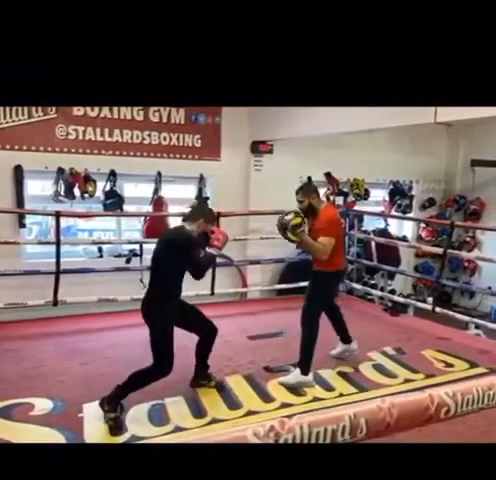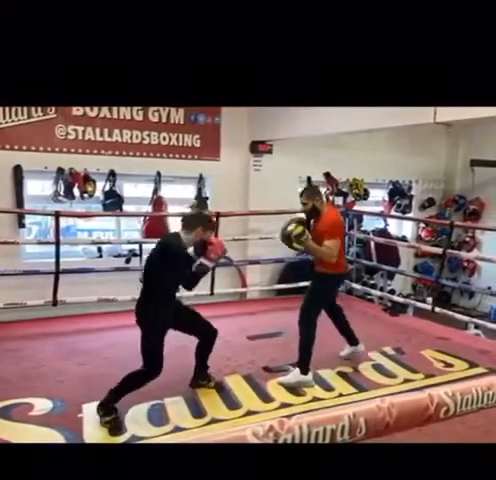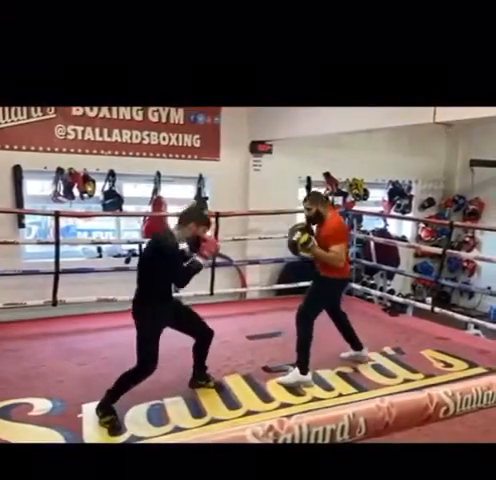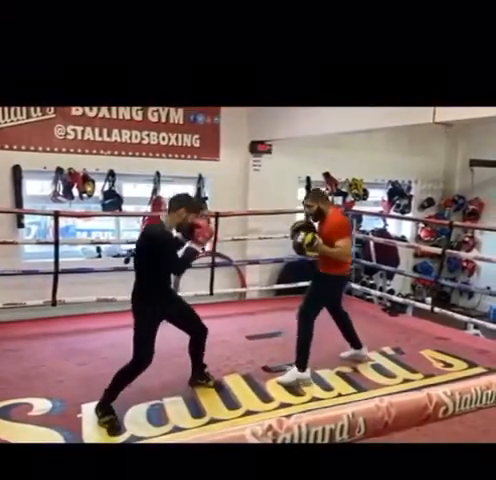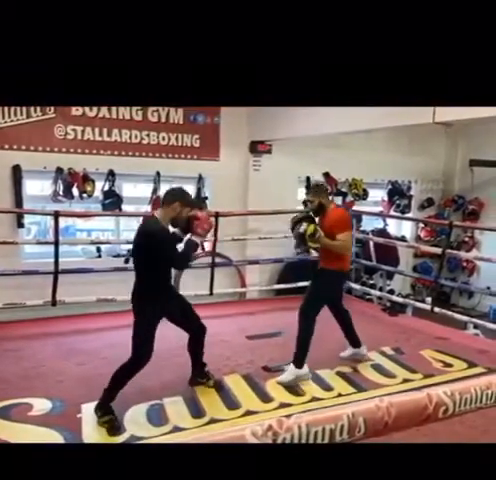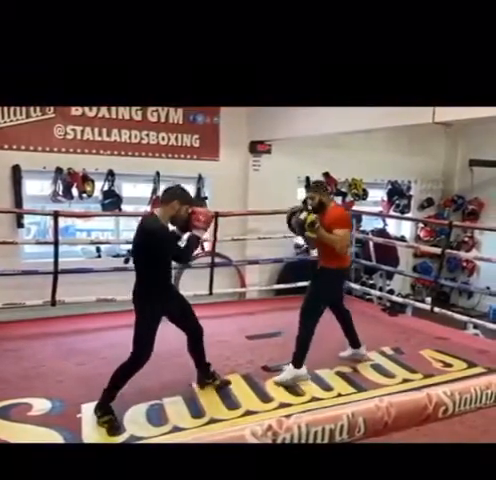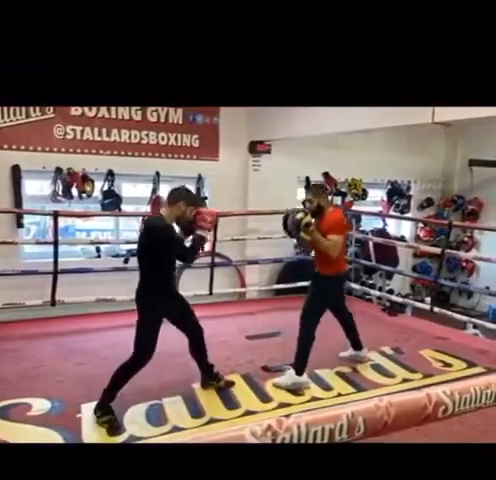
dt=0.1s
person 1, frame 1
left shoulder: (174, 235)
right shoulder: (185, 238)
left elbow: (192, 262)
right elbow: (198, 272)
left wrist: (206, 245)
right wrist: (214, 248)
left hip: (169, 302)
right hip: (158, 307)
left knee: (209, 330)
right knee: (163, 366)
left ankle: (201, 375)
right ankle: (112, 400)
person 1, frame 2
left shoulder: (177, 243)
right shoulder: (173, 246)
left elbow: (186, 268)
right elbow: (189, 282)
left wrist: (202, 256)
right wrist: (209, 260)
left hip: (168, 305)
right hip: (151, 311)
left knee: (209, 333)
right knee: (153, 368)
left ankle: (200, 376)
right ankle: (107, 405)
person 1, frame 3
left shoulder: (170, 240)
right shoulder: (164, 243)
left elbow: (180, 263)
right elbow: (180, 280)
left wrist: (196, 253)
right wrist: (202, 256)
left hip: (165, 303)
right hip: (148, 309)
left knee: (205, 333)
right knee: (147, 365)
left ankle: (199, 376)
right ankle: (105, 406)
person 1, frame 4
left shoulder: (163, 229)
right shoulder: (155, 234)
left elbow: (175, 245)
right elbow: (177, 268)
left wrist: (191, 234)
right wrist: (197, 244)
left hip: (165, 295)
right hip: (147, 302)
left knee: (199, 331)
right knee: (142, 359)
left ankle: (198, 375)
right ankle: (104, 405)
person 1, frame 5
left shoulder: (159, 225)
right shoulder: (152, 230)
left elbow: (172, 241)
right elbow: (179, 262)
left wrist: (189, 227)
right wrist: (197, 236)
left hip: (166, 293)
right hip: (147, 300)
left knee: (198, 329)
right knee: (140, 357)
left ankle: (199, 374)
right ankle: (104, 405)
person 1, frame 6
left shoulder: (158, 223)
right shoulder: (151, 228)
left elbow: (173, 239)
right elbow: (182, 256)
left wrist: (188, 225)
right wrist: (198, 230)
left hip: (166, 291)
right hip: (149, 297)
left knee: (195, 330)
right knee: (140, 355)
left ankle: (205, 375)
right ankle: (104, 405)
person 1, frame 7
left shoulder: (163, 223)
right shoulder: (157, 227)
left elbow: (176, 242)
right elbow: (186, 256)
left wrist: (193, 227)
right wrist: (202, 230)
left hip: (167, 292)
right hip: (151, 298)
left knee: (195, 332)
right knee: (142, 355)
left ankle: (209, 376)
right ankle: (103, 405)
person 2, frame 1
left shoulder: (327, 218)
right shoulder: (318, 213)
left elbow: (322, 253)
right elbow: (314, 245)
left wrist: (301, 236)
right wrist: (300, 237)
left hip: (328, 272)
right hip: (328, 270)
left knee: (309, 316)
right knee: (328, 305)
left ankle: (303, 373)
right ankle: (347, 343)
person 2, frame 2
left shoulder: (330, 220)
right shoulder: (321, 216)
left elbow: (331, 256)
left wrist: (306, 242)
right wrist: (304, 240)
left hip: (329, 274)
right hip: (326, 272)
left knee: (306, 316)
right knee: (331, 307)
left ankle: (303, 373)
right ankle: (354, 345)
person 2, frame 3
left shoulder: (334, 226)
right shoulder: (324, 221)
left elbow: (338, 260)
left wrist: (313, 250)
right wrist: (309, 248)
left hip: (332, 279)
right hip: (330, 277)
left knee: (304, 317)
right knee: (335, 312)
left ankle: (302, 372)
right ankle: (358, 350)
person 2, frame 4
left shoulder: (337, 221)
right shoulder: (324, 220)
left elbow: (345, 255)
left wrist: (319, 247)
right wrist: (311, 245)
left hip: (332, 276)
right hip: (330, 274)
left knee: (305, 315)
right knee: (336, 311)
left ankle: (301, 370)
right ankle: (358, 349)
person 2, frame 5
left shoulder: (339, 216)
right shoulder: (324, 215)
left elbow: (346, 248)
left wrist: (321, 240)
right wrist: (311, 237)
left hip: (333, 272)
right hip: (329, 270)
left knee: (307, 312)
right knee: (337, 308)
left ankle: (298, 367)
right ankle: (357, 348)
person 2, frame 6
left shoulder: (338, 214)
right shoulder: (323, 213)
left elbow: (340, 244)
right elbow: (320, 241)
left wrist: (317, 230)
right wrist: (309, 230)
left hip: (332, 271)
right hip: (333, 270)
left knee: (308, 315)
right knee: (338, 308)
left ankle: (297, 368)
right ankle: (357, 349)
person 2, frame 7
left shoulder: (335, 219)
right shoulder: (322, 217)
left elbow: (333, 251)
right elbow: (317, 245)
left wrist: (313, 233)
right wrist: (306, 233)
left hip: (329, 276)
right hip: (332, 274)
left knee: (308, 319)
right knee: (340, 310)
left ankle: (298, 374)
right ankle: (358, 350)
